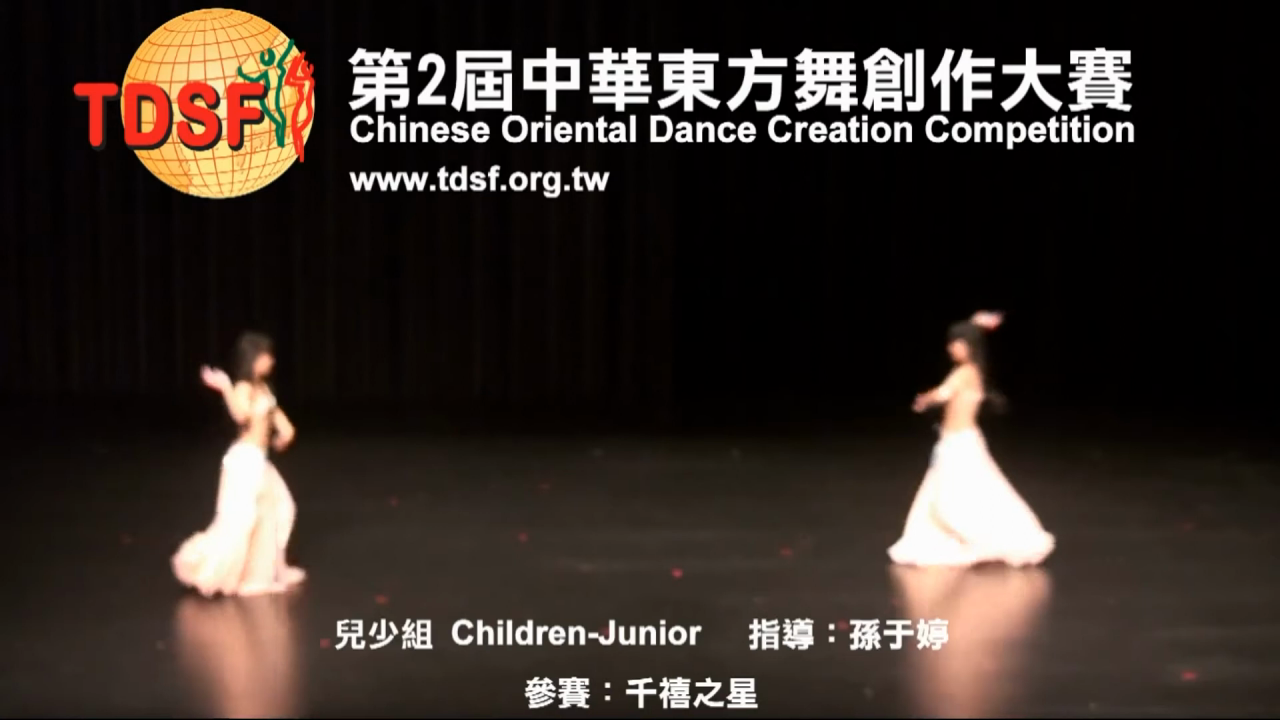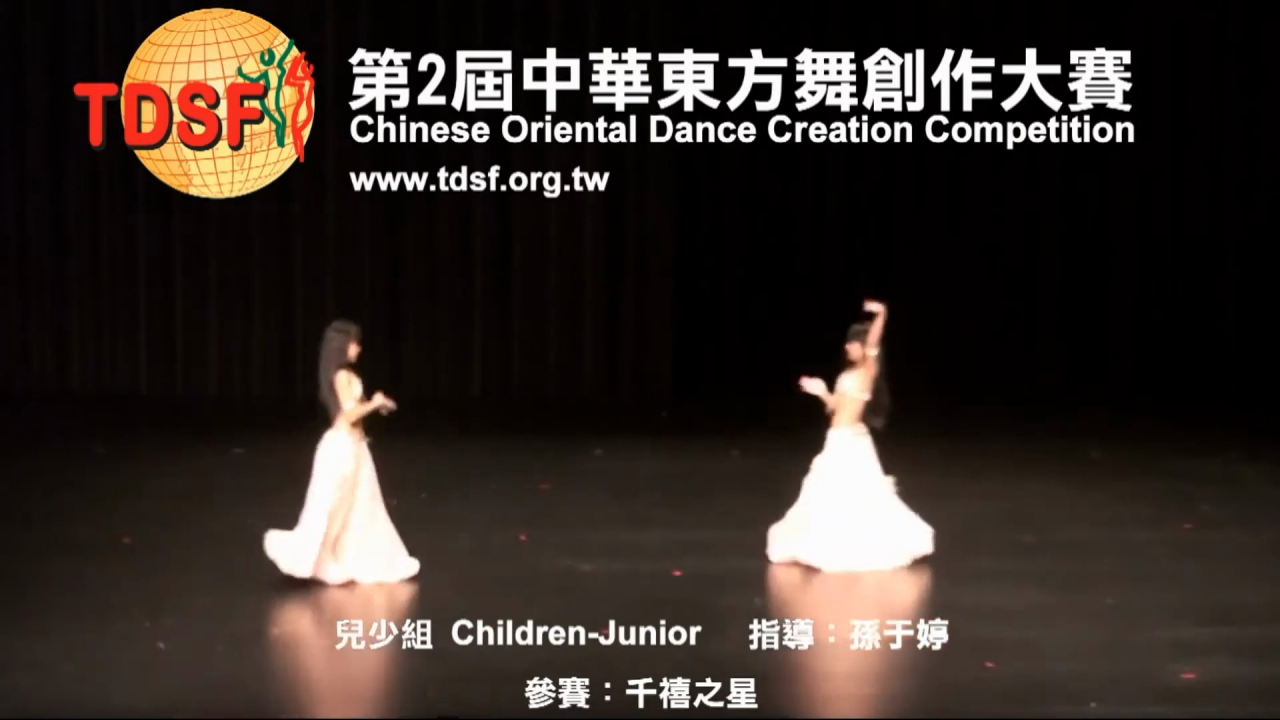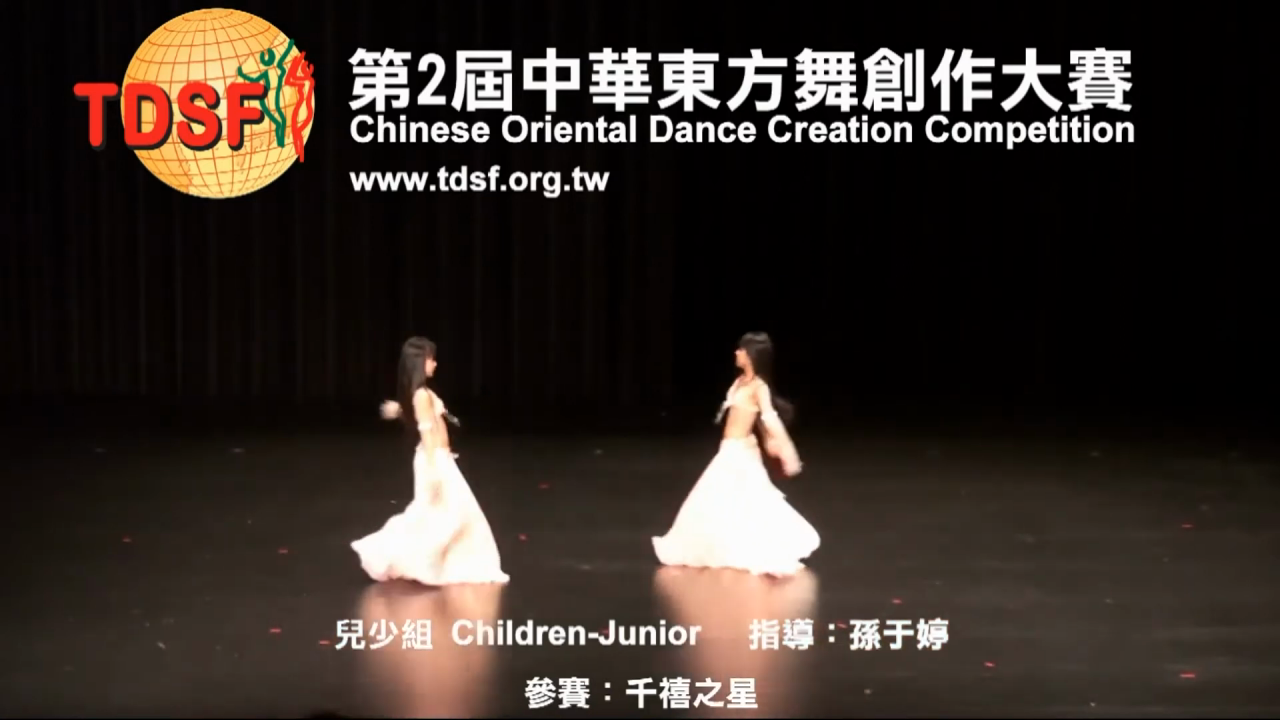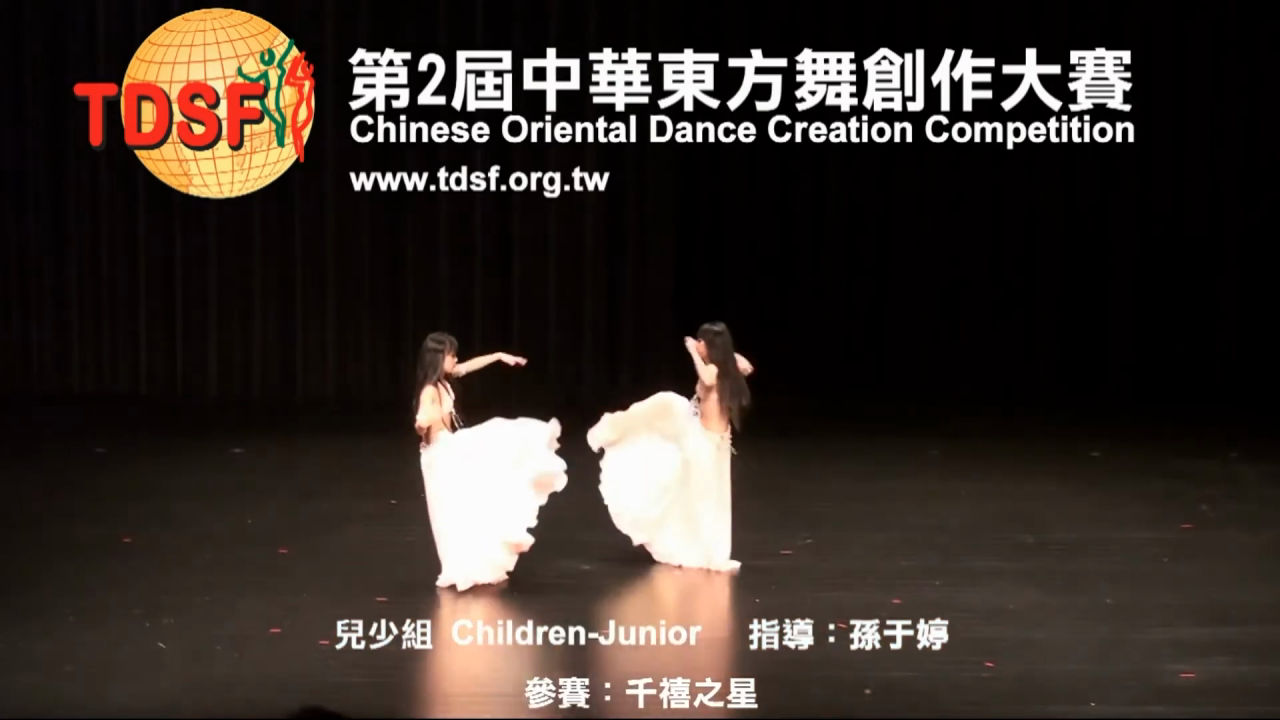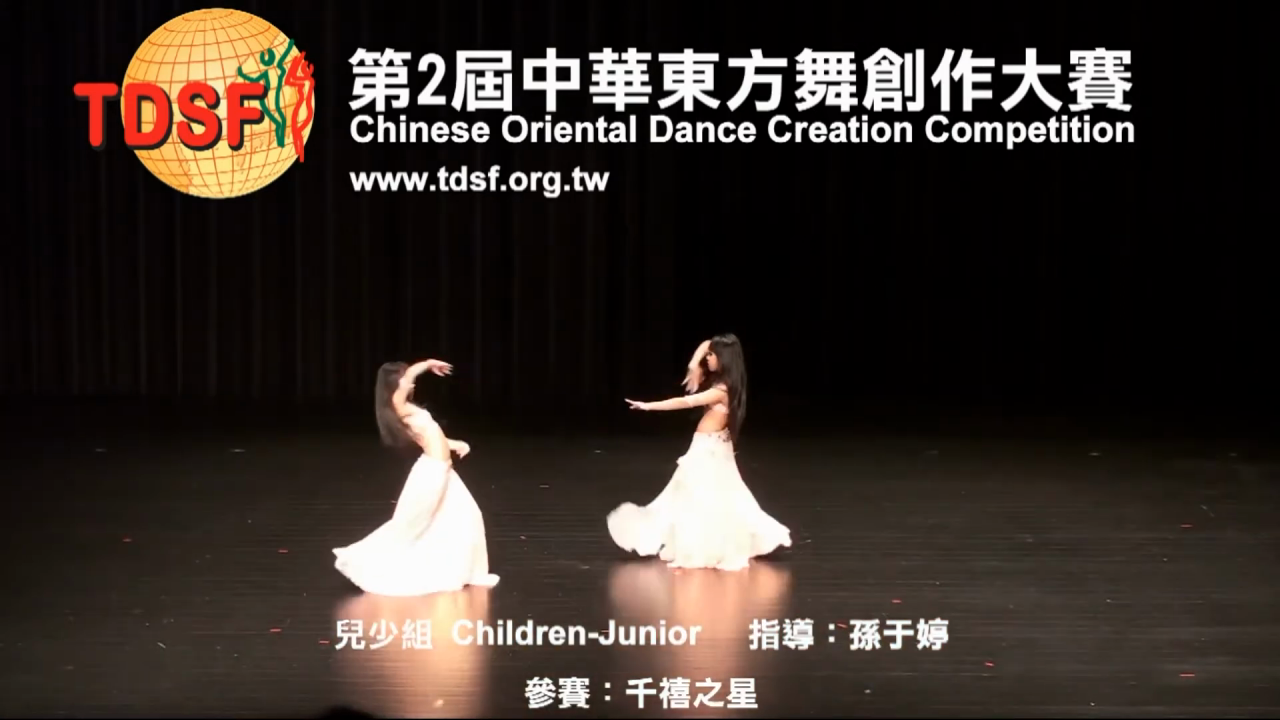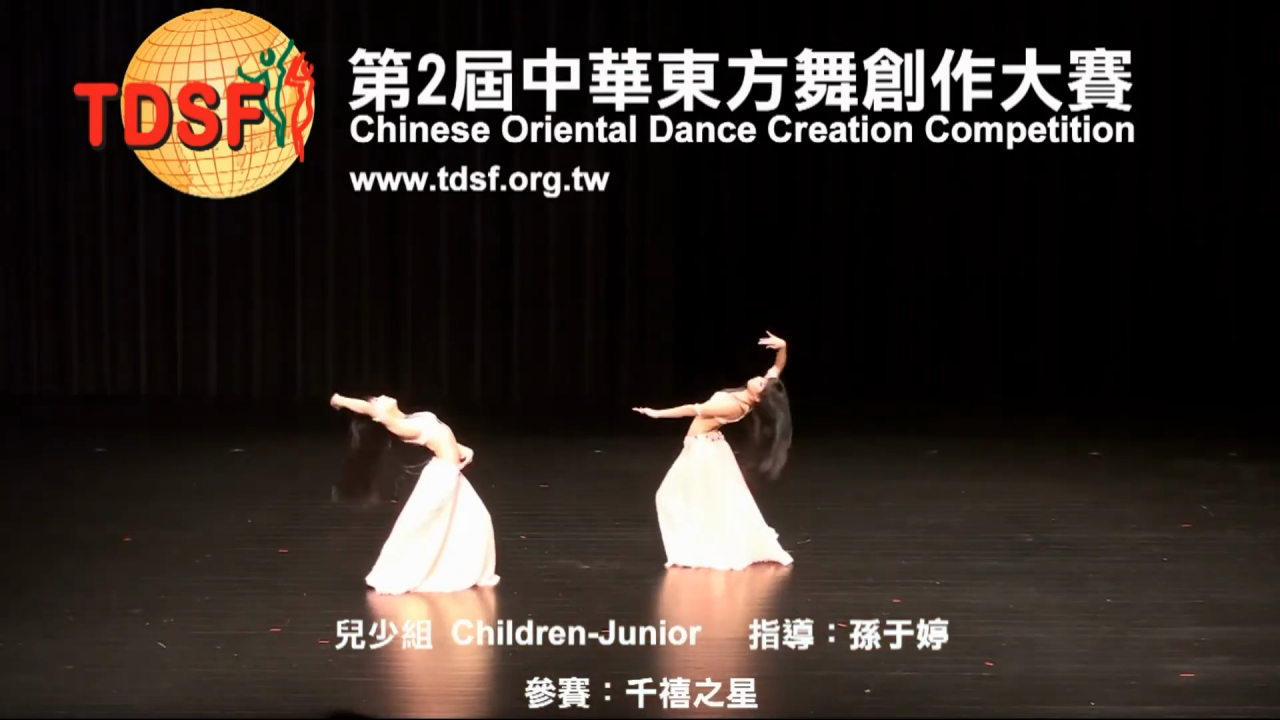
dt=0.5s
person 1, frame 1
left shoulder: (968, 371)
right shoulder: (964, 370)
left elbow: (942, 395)
right elbow: (964, 337)
left wrist: (923, 400)
right wrist: (977, 324)
left hip: (963, 444)
right hip: (952, 444)
left knee: (959, 500)
right knee: (938, 499)
person 1, frame 2
left shoulder: (868, 370)
right shoulder: (848, 373)
left elbow: (873, 345)
left wrist: (880, 317)
right wrist: (822, 391)
left hip: (850, 441)
right hip: (839, 440)
left knee: (865, 496)
right knee: (834, 495)
person 1, frame 3
left shoulder: (759, 387)
right shoulder: (742, 380)
left elbow: (771, 419)
left wrist: (786, 450)
right wrist: (770, 442)
left hip: (738, 451)
right hip: (731, 450)
person 1, frame 4
left shoulder: (713, 369)
right shoulder: (727, 367)
left elbow: (707, 380)
right elbow: (746, 367)
left wrist: (694, 353)
right wrist: (730, 353)
left hip: (708, 441)
right hip: (708, 437)
left knee: (703, 498)
left ankle: (709, 555)
person 1, frame 5
left shoulder: (722, 390)
right shoulder: (723, 377)
left elbow: (685, 402)
right elbow: (704, 346)
left wrist: (648, 406)
right wrist: (695, 368)
left hip: (708, 447)
right hip: (712, 445)
left knee: (695, 500)
person 1, frame 6
left shoulder: (736, 407)
right shoulder: (745, 397)
left elbow: (694, 409)
right elbow: (778, 367)
left wrist: (657, 413)
right wrist: (782, 347)
left hip: (700, 450)
right hip: (705, 448)
person 2, frame 1
left shoulder: (262, 387)
right shoulder: (244, 388)
left elbow: (277, 415)
right elbow: (241, 415)
left wrist: (285, 431)
right wrist: (224, 387)
left hip: (257, 458)
right hip: (246, 458)
left knee: (277, 510)
right knee: (243, 518)
left ankle: (261, 574)
right ankle: (216, 575)
person 2, frame 2
left shoulder: (341, 372)
right shoulder: (343, 376)
right elbow: (352, 412)
right wrist: (375, 403)
left hip: (352, 446)
right hip: (340, 446)
left knee: (360, 505)
right knee: (332, 504)
left ankle: (364, 565)
person 2, frame 3
left shoulder: (414, 391)
right shoulder: (422, 394)
left elbow: (396, 409)
right elbow: (426, 433)
right wrist: (432, 471)
left hip: (440, 459)
right hip: (435, 460)
left knee: (458, 514)
right knee: (442, 516)
right ankle: (383, 555)
person 2, frame 4
left shoulder: (443, 380)
right shoulder: (430, 390)
left elbow: (467, 366)
right elbow: (421, 425)
left wrist: (499, 356)
right wrist: (428, 421)
left hip: (453, 452)
right hip: (440, 455)
right knee: (453, 514)
right ankle: (462, 571)
person 2, frame 5
left shoulder: (407, 410)
right shoulder: (397, 405)
right elbow: (407, 376)
left wrist: (454, 444)
right wrist: (429, 363)
left hip: (441, 470)
right hip: (431, 471)
left knee: (466, 519)
right knee: (409, 525)
left ankle: (461, 573)
right ankle: (372, 571)
person 2, frame 6
left shoulder: (409, 421)
right shoulder: (396, 426)
left elbow: (440, 433)
right elbow: (369, 408)
left wrist: (461, 449)
right wrist: (342, 401)
left hip: (449, 473)
right hip: (442, 475)
left knee: (475, 520)
right knee: (417, 527)
left ankle: (469, 573)
right ankle: (392, 578)
